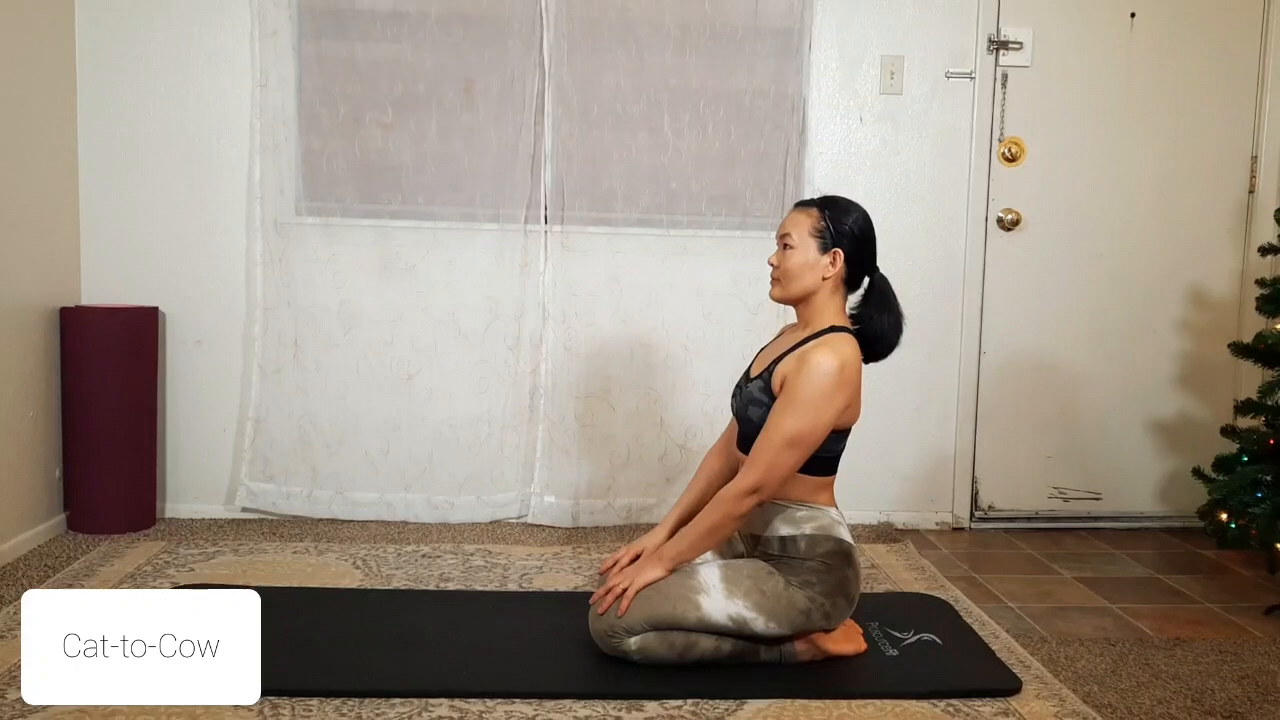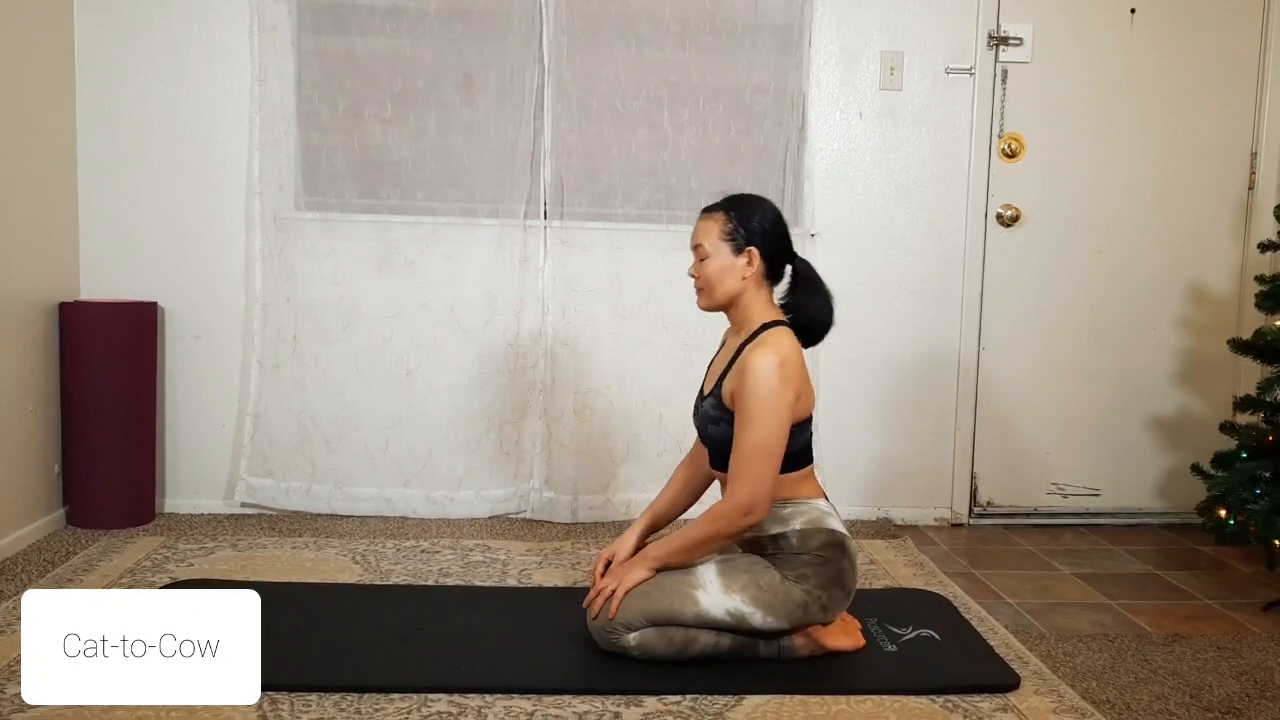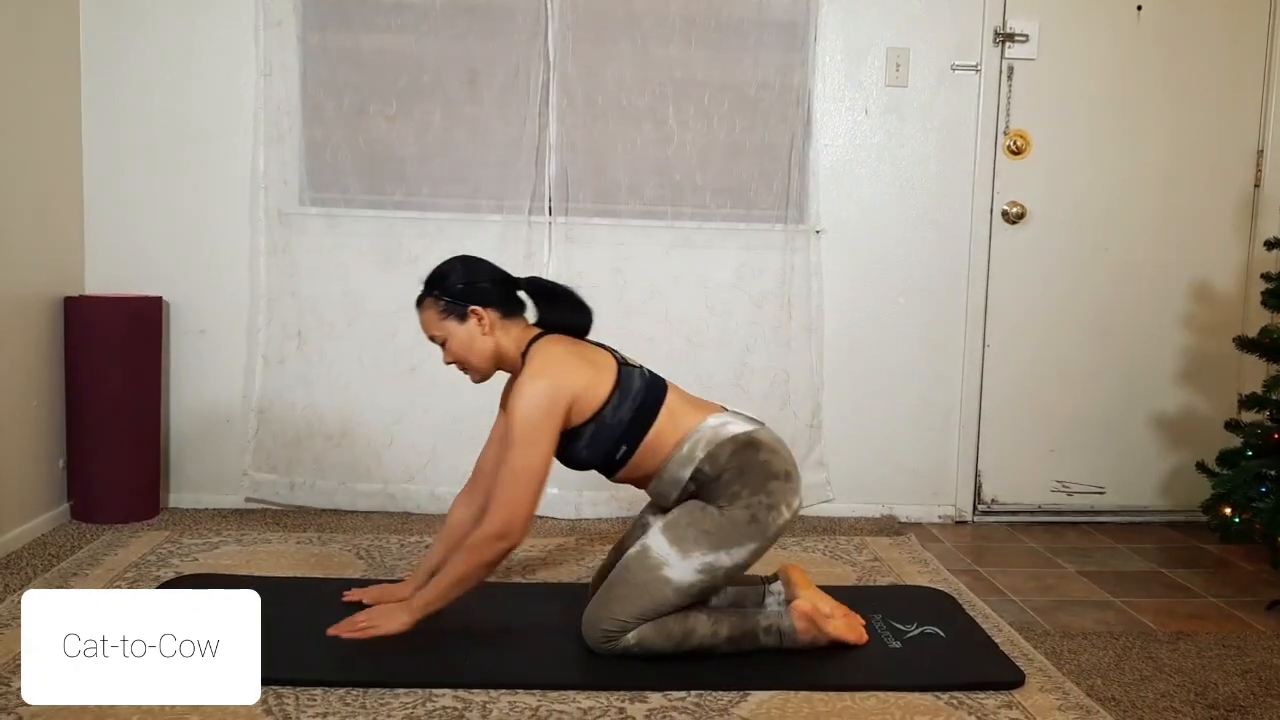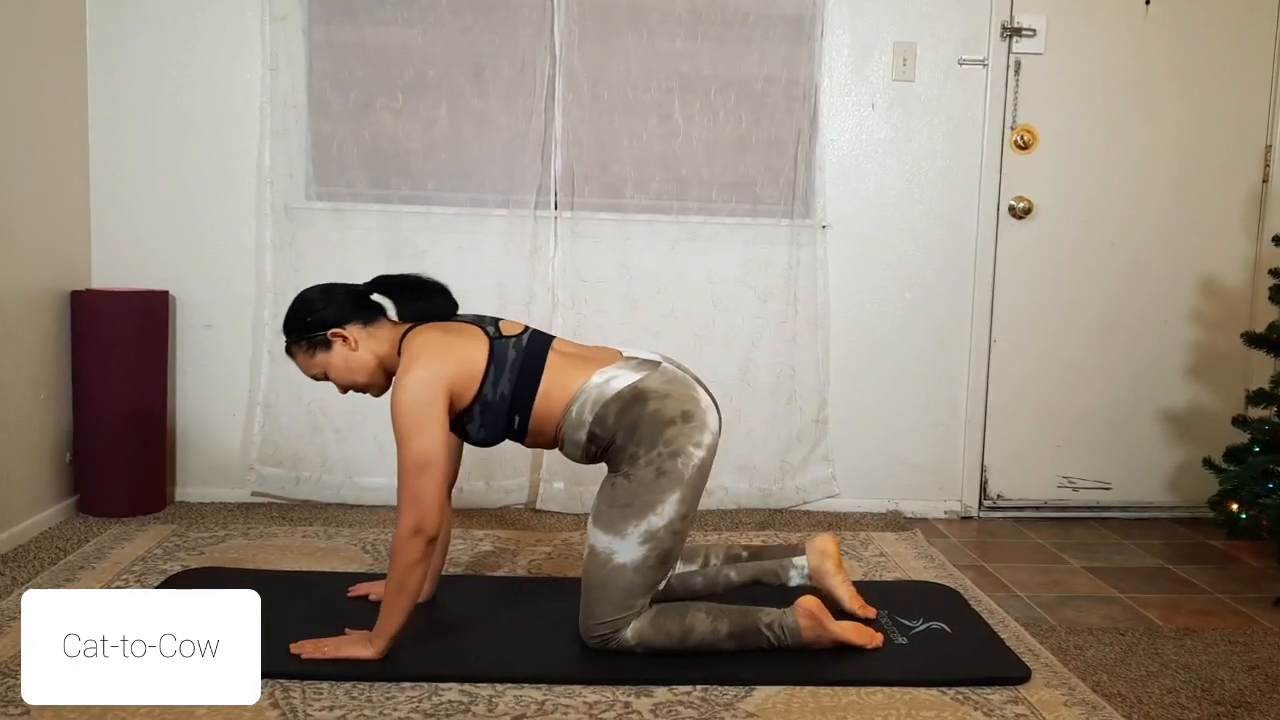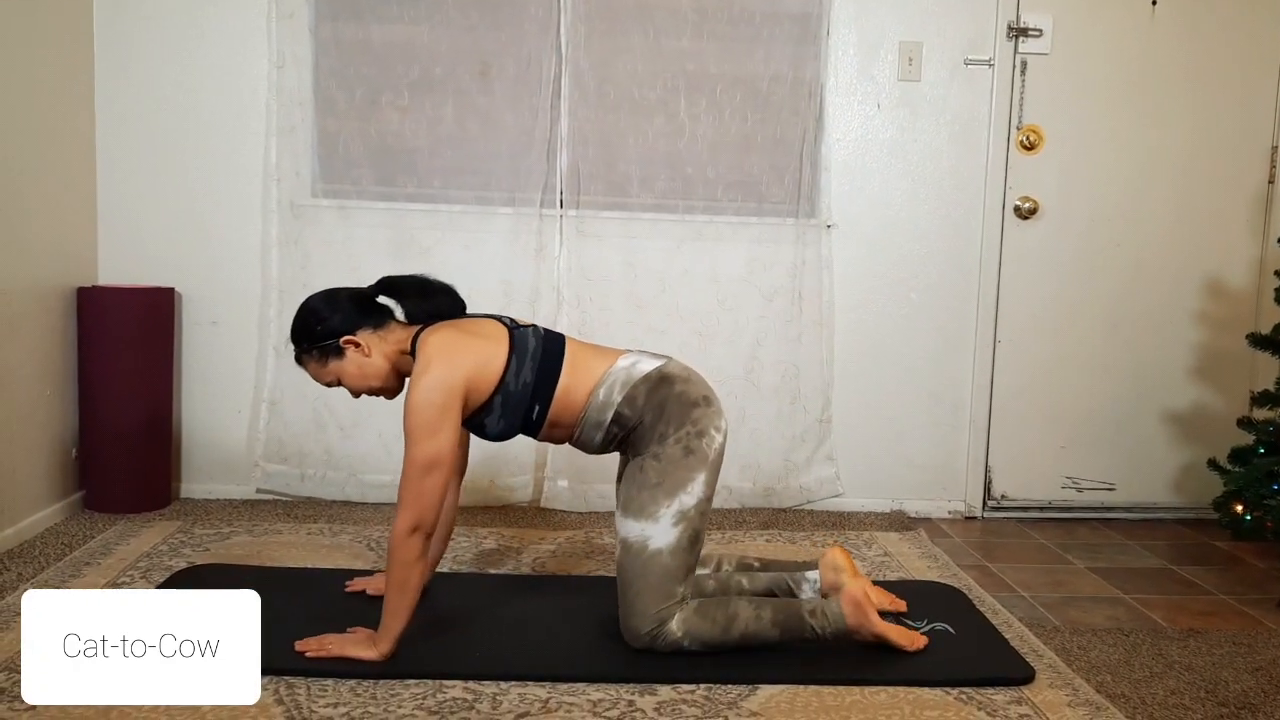
dt=1s
person 1, frame 1
left shoulder: (828, 361)
right shoulder: (792, 338)
left elbow: (752, 486)
right elbow: (729, 448)
left wrist: (663, 560)
right wrist: (663, 532)
left hip: (805, 567)
right hip: (758, 539)
left knee: (613, 621)
right knee: (614, 587)
left ankle: (801, 641)
right ankle: (796, 627)
person 1, frame 2
left shoulder: (768, 360)
right shoulder: (738, 341)
left elbow: (744, 506)
right elbow: (702, 460)
left wrist: (645, 560)
right wrist: (636, 537)
left hip: (801, 563)
right hip: (762, 544)
left knee: (614, 619)
right knee: (613, 587)
left ankle: (796, 637)
right ankle: (793, 619)
person 1, frame 3
left shoulder: (541, 384)
right shoulder: (534, 374)
left elbow: (502, 531)
right elbow: (477, 497)
left wrist: (412, 610)
right wrist: (417, 581)
left hip: (745, 481)
right hip: (715, 477)
left knee: (607, 629)
right knee: (614, 592)
left ankle: (792, 622)
right ankle: (780, 590)
person 1, frame 4
left shoulder: (417, 377)
right shoulder: (438, 346)
left elbow: (418, 525)
right elbow: (440, 494)
left wrist: (377, 639)
right wrist: (420, 585)
left hip: (657, 429)
right hip: (668, 397)
left knee: (609, 627)
right knee: (648, 576)
left ankle: (799, 625)
right ankle: (806, 560)
person 1, frame 5
left shoulder: (433, 374)
right shoulder: (443, 352)
left elbow: (415, 521)
right elbow: (445, 490)
left wrist: (383, 641)
right wrist: (413, 579)
left hip: (673, 417)
right hip: (662, 413)
left knee: (650, 625)
right knee: (662, 576)
left ankle: (842, 614)
right ankle: (820, 575)
